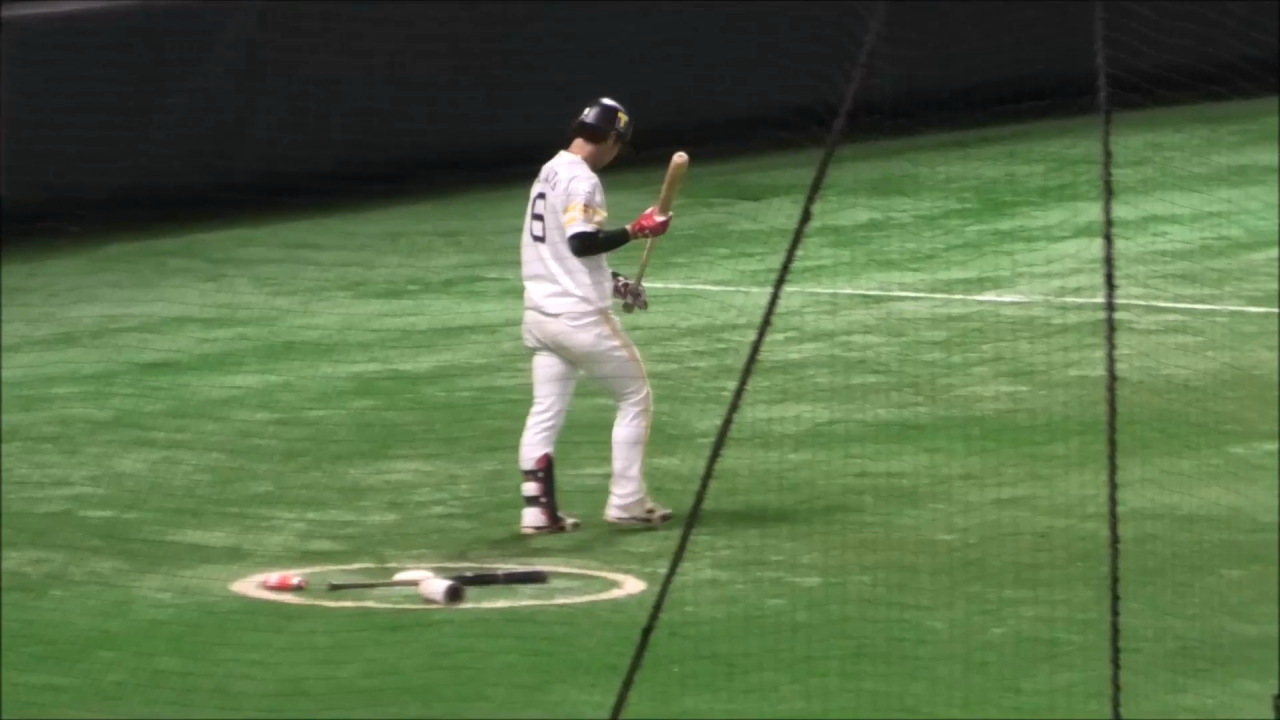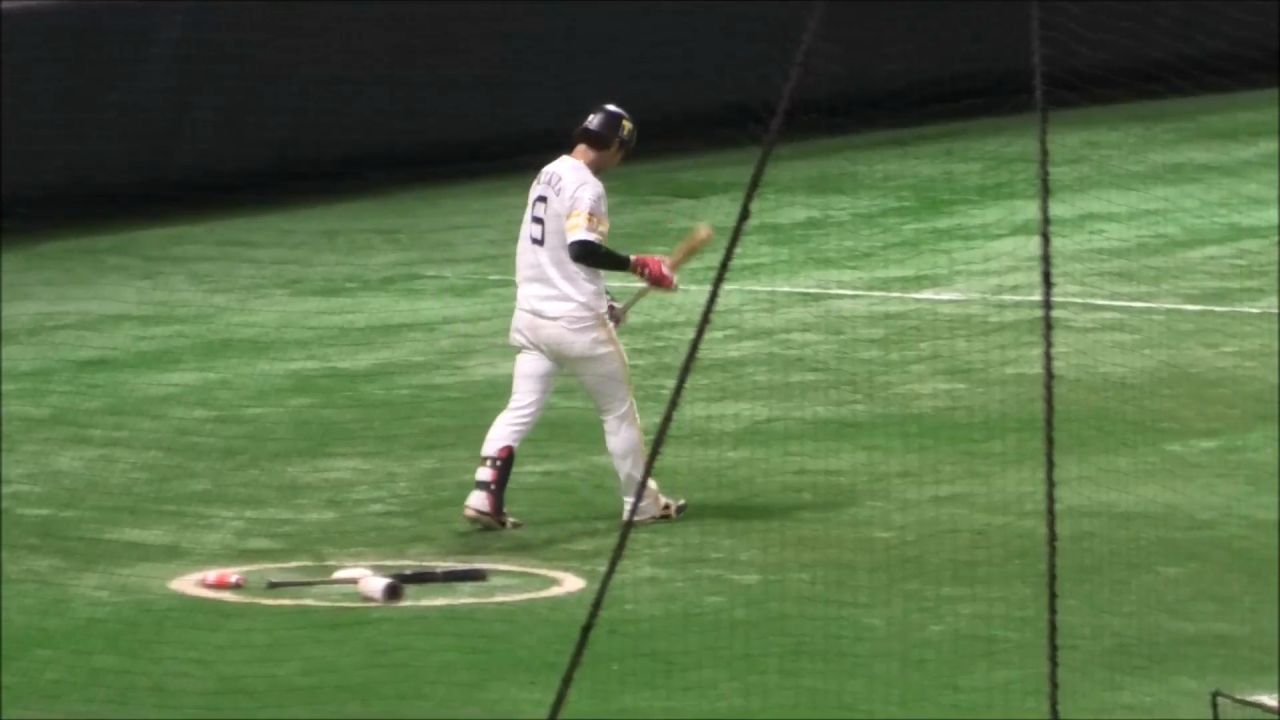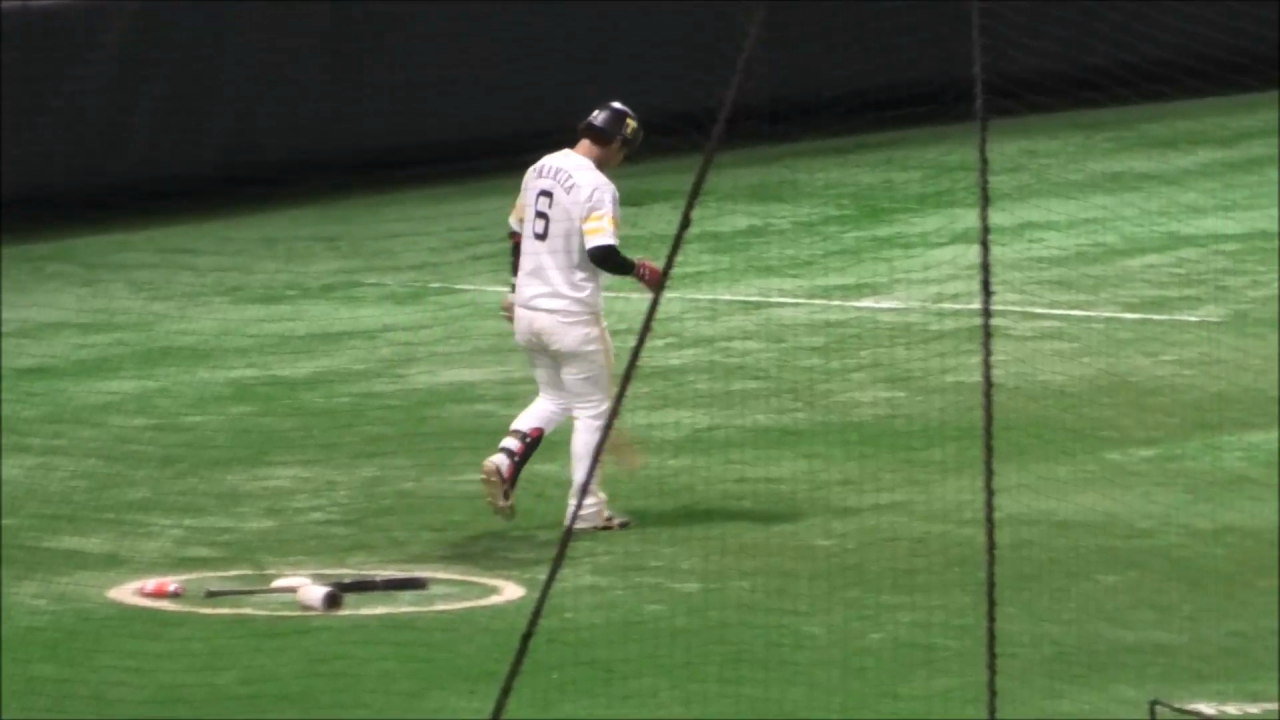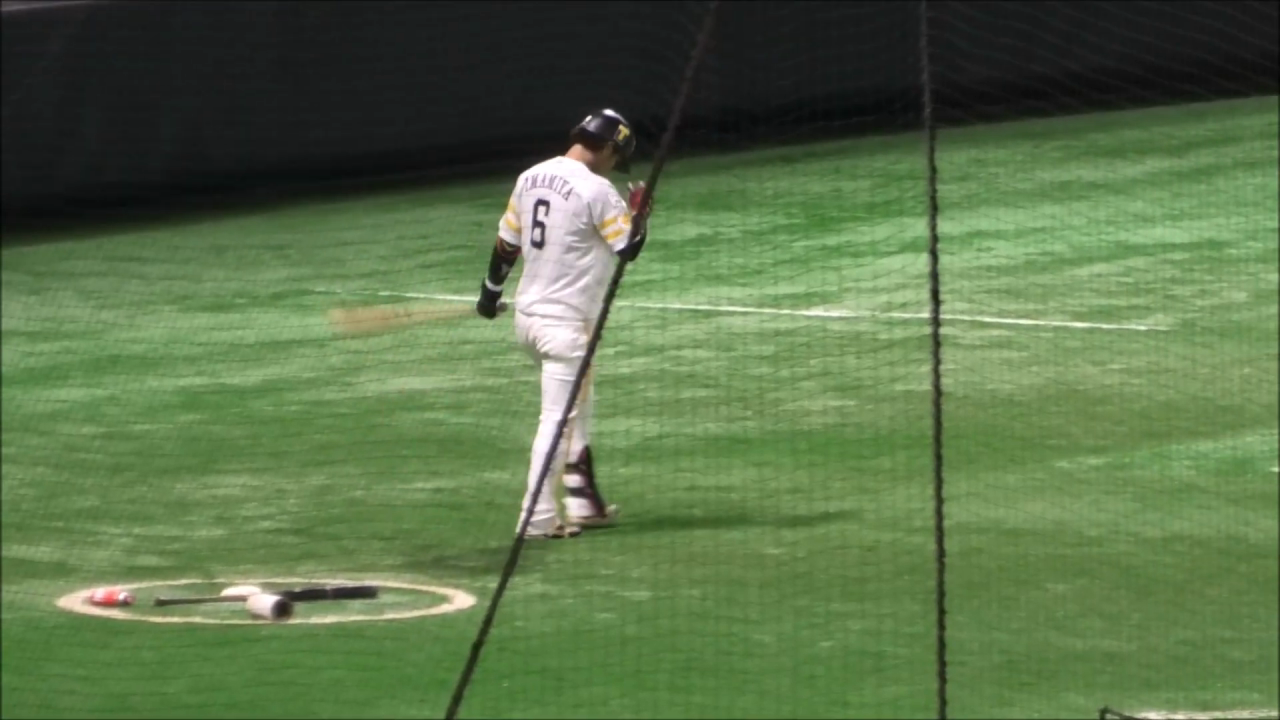
dt=0.2s
person 1, frame 1
left shoulder: (550, 171)
right shoulder: (582, 179)
right elbow: (582, 242)
left wrist: (613, 282)
right wrist: (635, 229)
left hip: (540, 314)
right hip: (581, 317)
left knee: (545, 412)
right knee: (634, 399)
right ankle: (627, 502)
person 1, frame 2
left shoulder: (548, 174)
right shoulder: (587, 187)
right elbow: (582, 249)
right wrist: (637, 264)
left hip: (531, 316)
right hip: (576, 322)
left knee: (520, 410)
right knee: (618, 410)
right ankle: (642, 503)
person 1, frame 3
left shoulder: (540, 168)
right shoulder: (597, 187)
left elbow: (517, 234)
right elbow: (602, 254)
left wrist: (517, 287)
right wrist: (641, 270)
left hip: (528, 309)
right hip: (571, 316)
left knee: (553, 400)
right knee: (592, 411)
left ankle: (504, 461)
right ankle: (587, 510)
person 1, frame 4
left shoulder: (530, 177)
right shoulder: (597, 190)
left elbow: (506, 244)
right elbow: (629, 249)
left wrist: (491, 292)
right wrist: (641, 211)
left hip: (528, 315)
right hip: (565, 321)
left knee: (570, 406)
right knee: (561, 417)
left ankle: (583, 499)
right ankle: (539, 517)
